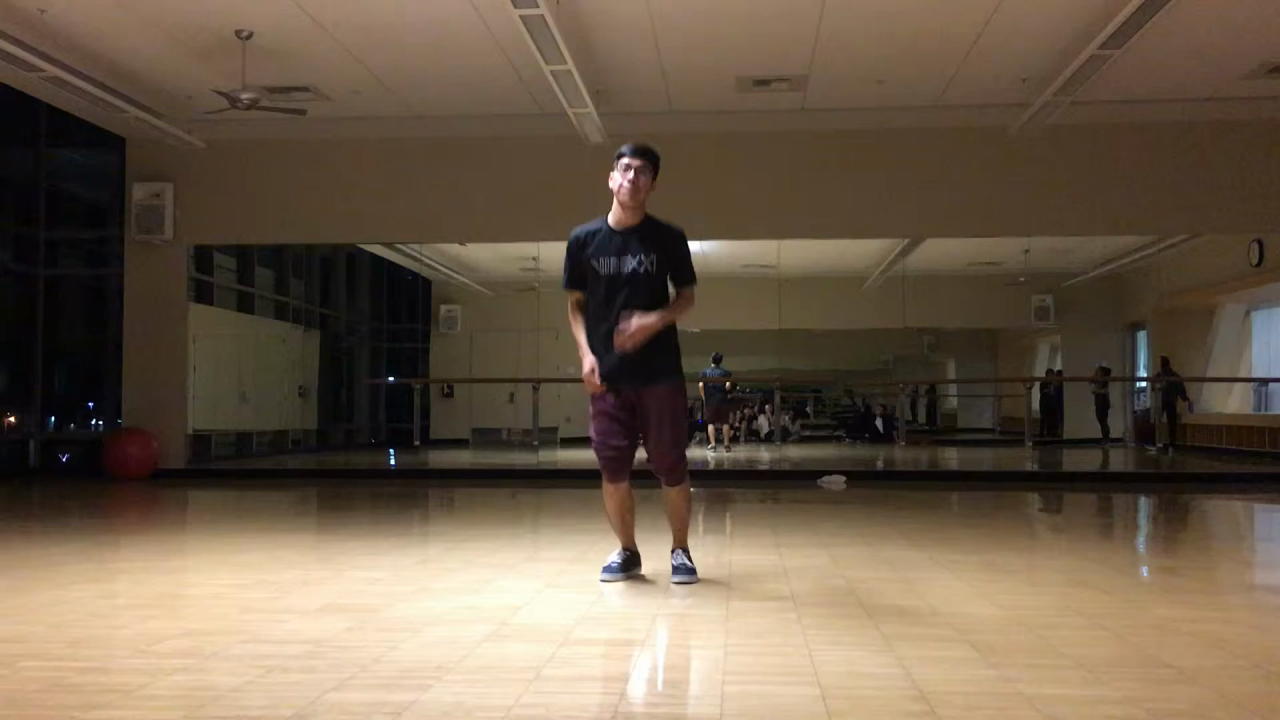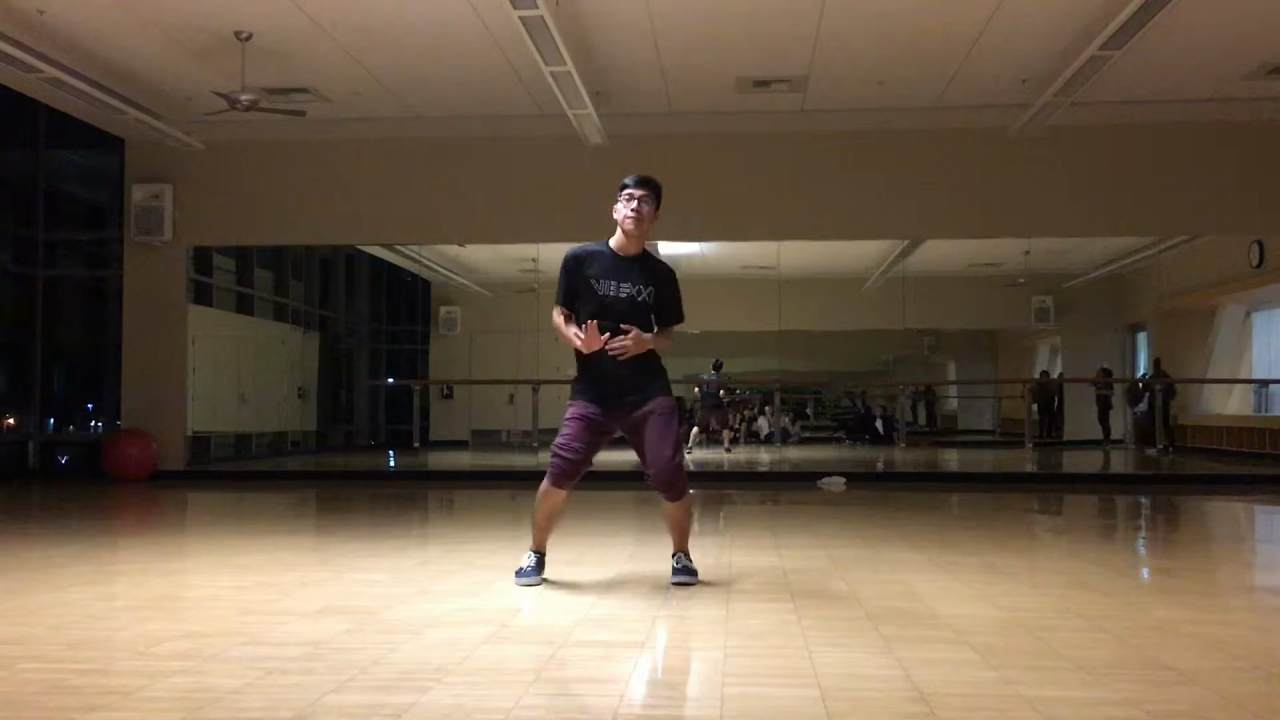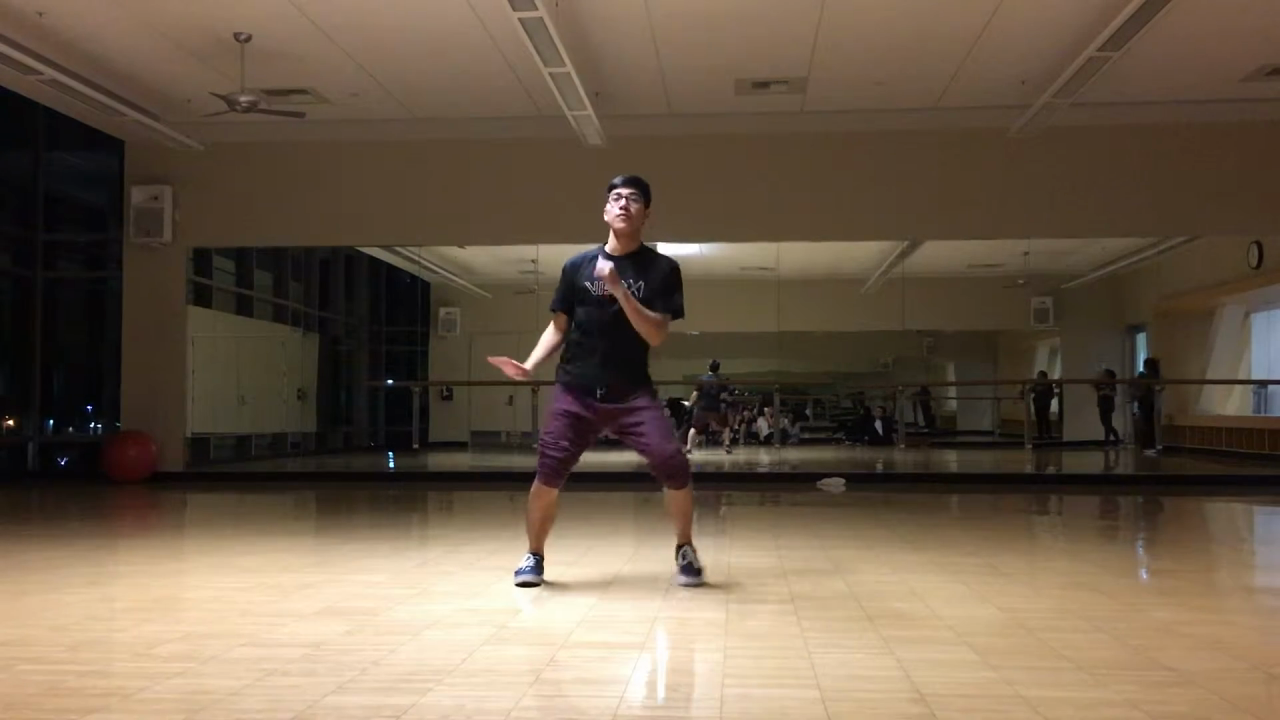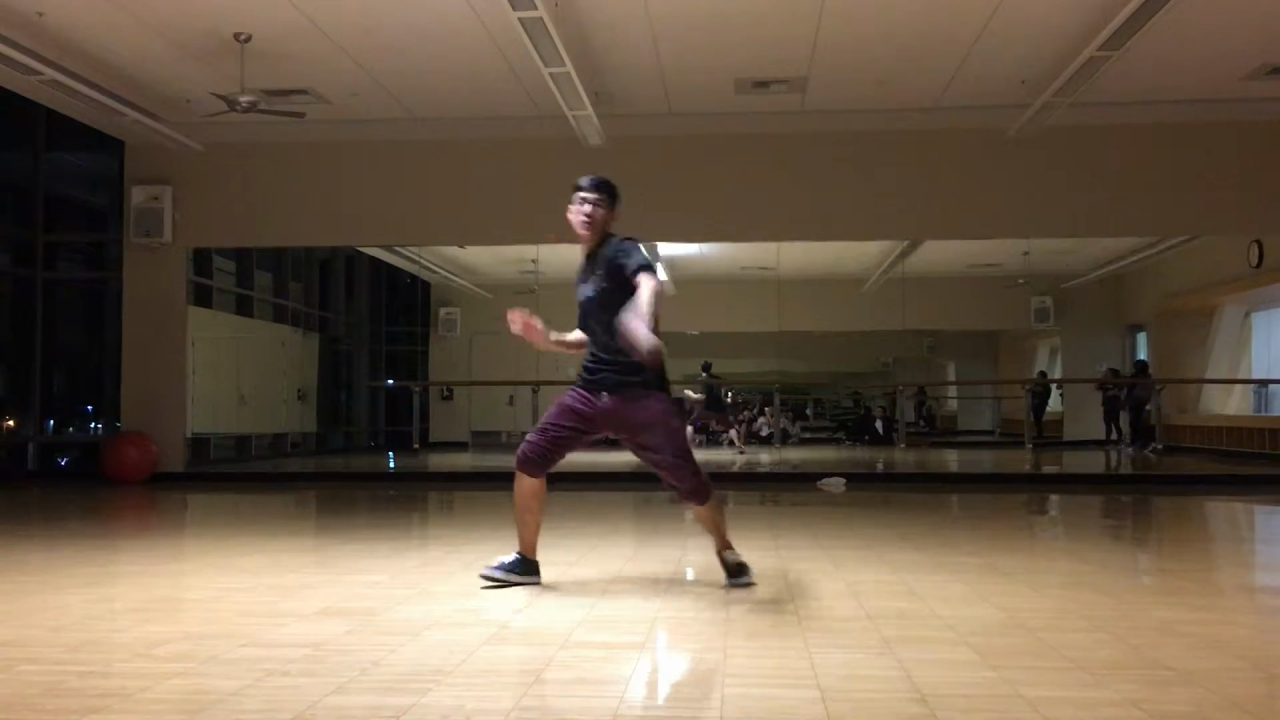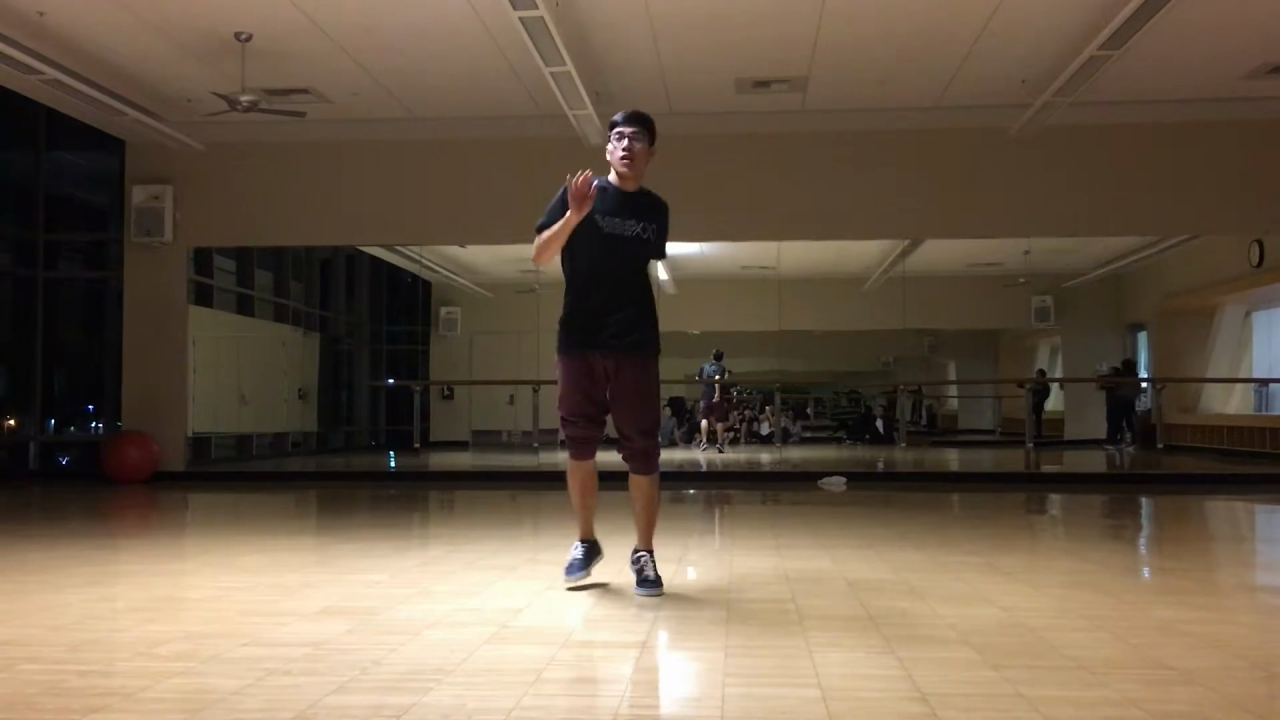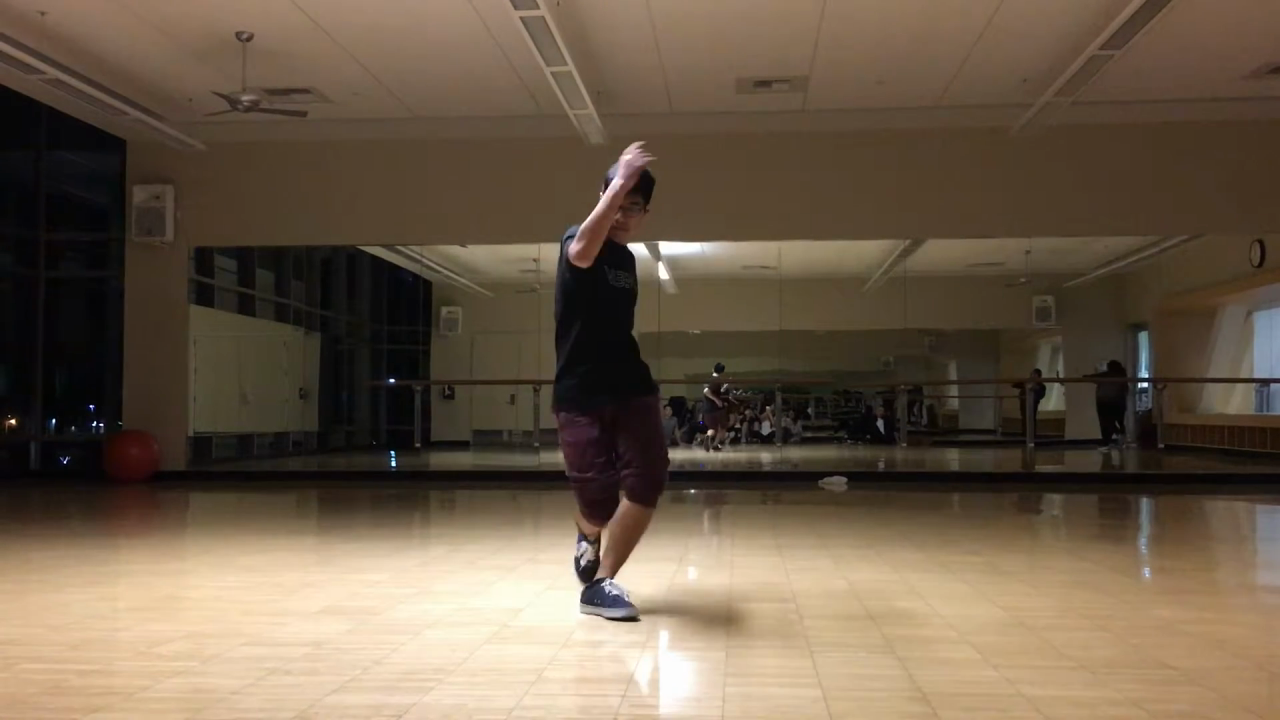
dt=0.4s
person 1, frame 1
left shoulder: (669, 238)
right shoulder: (583, 239)
left elbow: (687, 296)
right elbow: (576, 303)
left wrist: (654, 321)
right wrist: (585, 352)
left hip: (659, 371)
right hip: (609, 373)
left knee: (670, 463)
right knee: (613, 463)
left ankle: (680, 550)
right ankle: (627, 551)
person 1, frame 2
left shoulder: (661, 274)
right shoulder: (580, 259)
right elbow: (559, 317)
left wrist: (647, 342)
right wrist: (580, 340)
left hip: (649, 392)
right hip: (592, 392)
left knee: (670, 476)
right knee: (561, 471)
left ankle: (681, 554)
right ankle: (535, 553)
person 1, frame 3
left shoulder: (662, 268)
right shoulder: (578, 265)
left elbow: (656, 334)
right elbow: (559, 326)
left wrist: (618, 289)
right wrist: (529, 364)
left hip: (630, 391)
right hip: (575, 390)
left knee: (672, 462)
right knee: (550, 472)
left ankle: (685, 548)
right ankle: (534, 555)
person 1, frame 4
left shoulder: (623, 251)
right shoulder: (581, 270)
left elbow: (649, 285)
left wrist: (639, 322)
right wrist: (548, 339)
left hip: (641, 390)
right hip: (590, 390)
left knee: (686, 479)
right knee: (531, 460)
left ankle: (727, 552)
right ankle: (525, 559)
person 1, frame 5
left shoulder: (657, 210)
right shoulder: (580, 193)
right elbow: (541, 255)
right wrist: (576, 211)
left hip: (635, 343)
right hip: (580, 341)
left knee: (641, 447)
right knee: (581, 441)
left ankle: (644, 553)
right ankle: (585, 541)
person 1, frame 6
left shoulder: (625, 258)
right shoulder: (579, 238)
right elbow: (583, 255)
right wrist: (617, 182)
left hip: (633, 388)
right hip: (580, 391)
left knee: (647, 481)
right knee: (595, 491)
left ankle: (600, 581)
right ankle: (590, 539)
